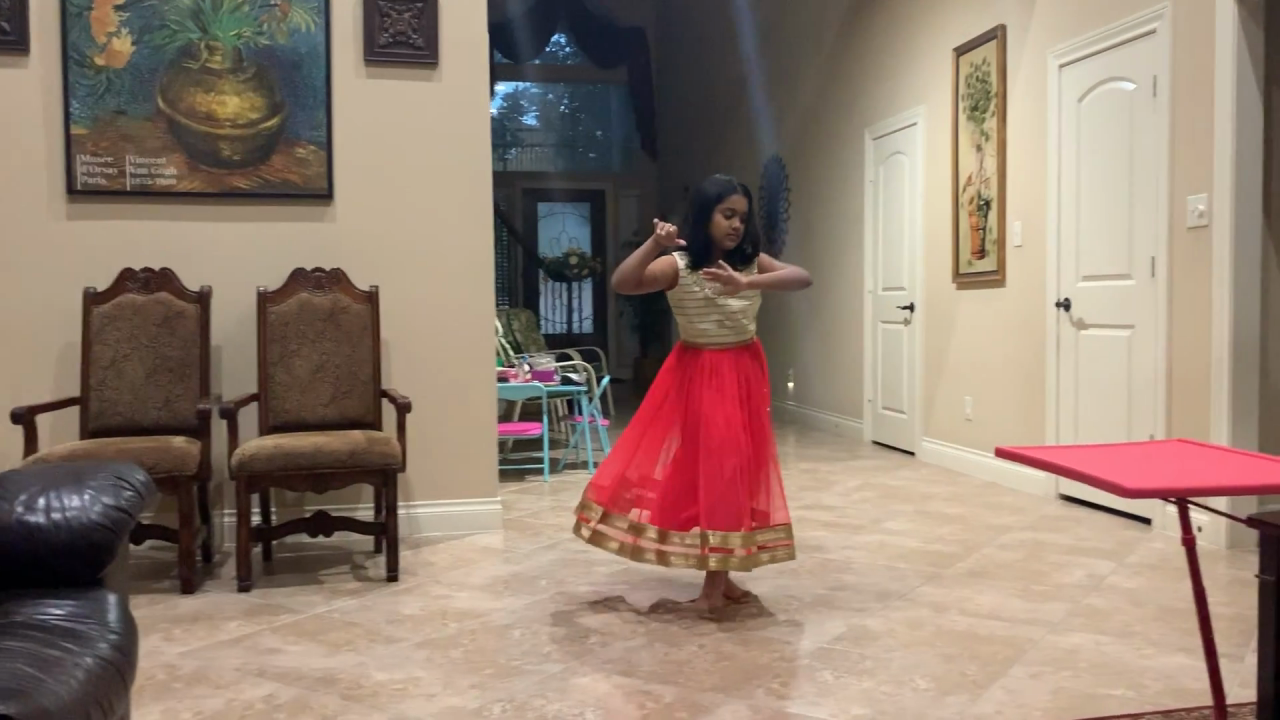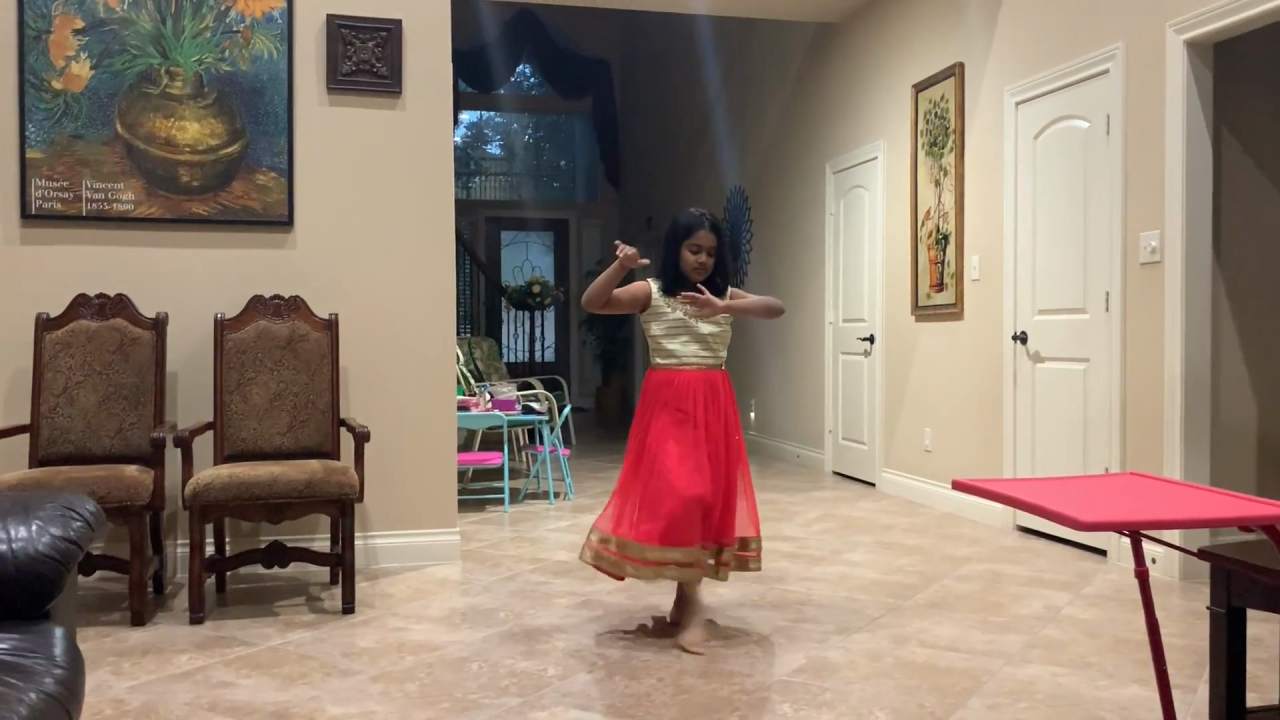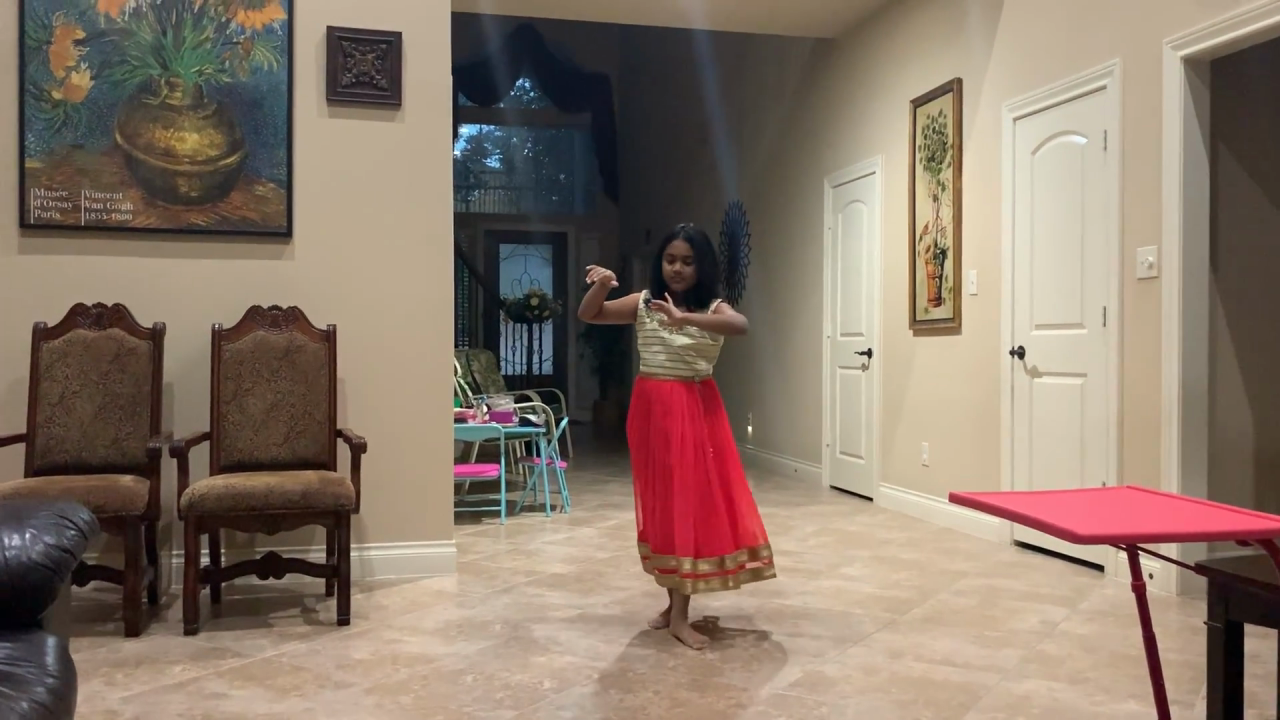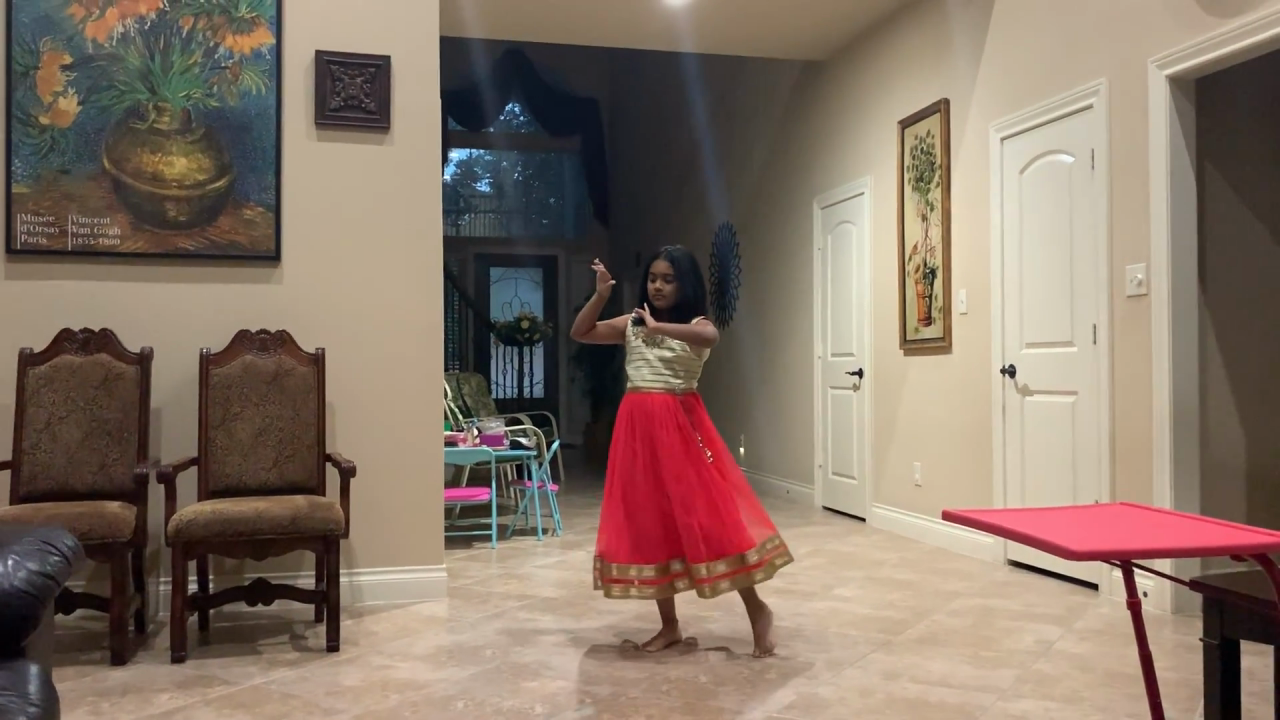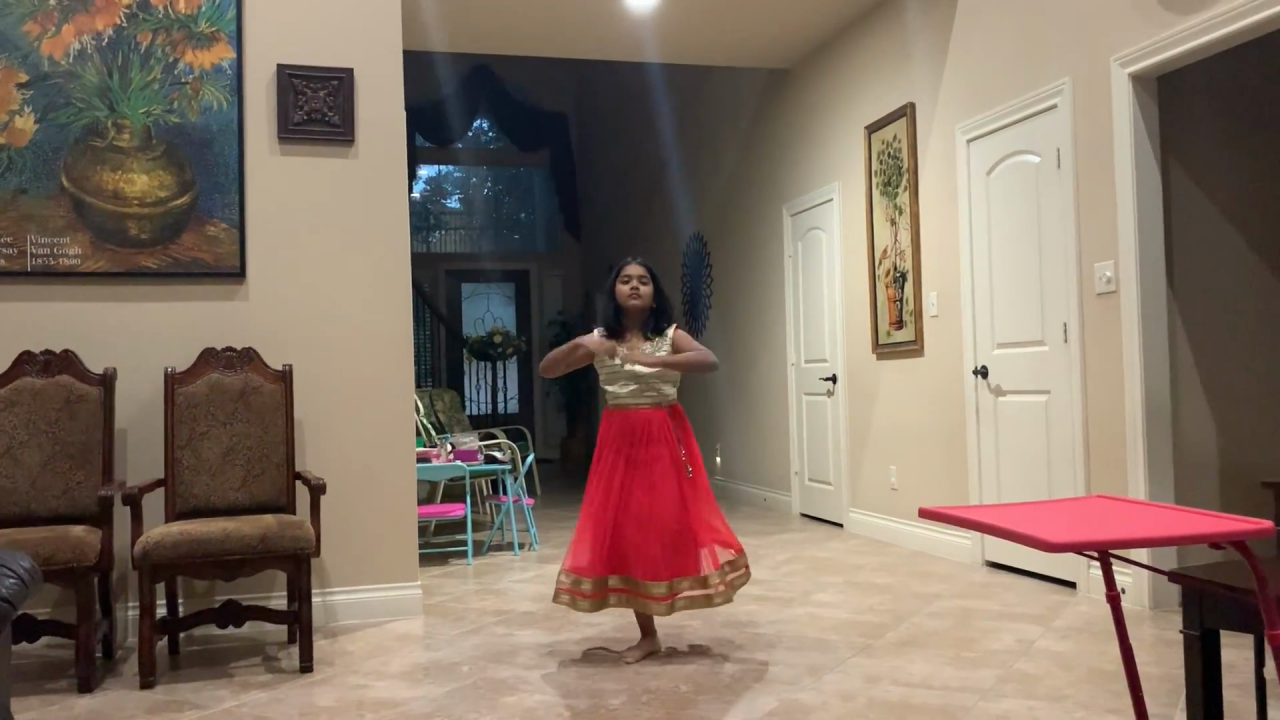
dt=1s
person 1, frame 1
left shoulder: (754, 264)
right shoulder: (677, 266)
left elbow: (803, 278)
right elbow: (621, 284)
left wrist: (746, 284)
right wrist: (655, 244)
left hip: (744, 373)
right hip: (697, 372)
left knee: (734, 467)
right knee: (701, 465)
left ankle: (722, 575)
right ankle: (714, 576)
person 1, frame 2
left shoulder: (725, 295)
right shoulder: (651, 293)
left elbow: (775, 307)
right elbow: (591, 303)
left wrist: (723, 306)
right wrist: (621, 267)
left hip: (714, 402)
right hip: (667, 400)
left knee: (708, 496)
right knee: (678, 494)
left ankle: (683, 604)
right ankle: (693, 606)
person 1, frame 3
left shoulder: (713, 309)
right shoulder: (643, 303)
left elbow: (741, 325)
right elbow: (588, 314)
left wrist: (681, 318)
right wrist: (601, 286)
left hip: (696, 408)
right hip: (650, 408)
left knee: (697, 499)
right knee: (662, 499)
left ankle: (681, 611)
right ankle: (676, 604)
person 1, frame 4
left shoulder: (696, 325)
right shoulder: (631, 324)
left elbow: (710, 337)
right elbow: (579, 333)
left wrist: (657, 327)
right wrist: (600, 295)
left hip: (680, 422)
right hip: (636, 424)
left knee: (706, 510)
right knee: (645, 517)
left ankle: (755, 604)
right ankle: (669, 625)
person 1, frame 5
left shoulder: (670, 336)
right shoulder: (599, 340)
left elbow: (709, 361)
right elbow: (546, 370)
left wrist: (654, 361)
right wrist: (579, 346)
left hip: (664, 435)
right hip: (618, 439)
left knee: (672, 524)
right knee: (623, 528)
right ankle: (648, 635)
